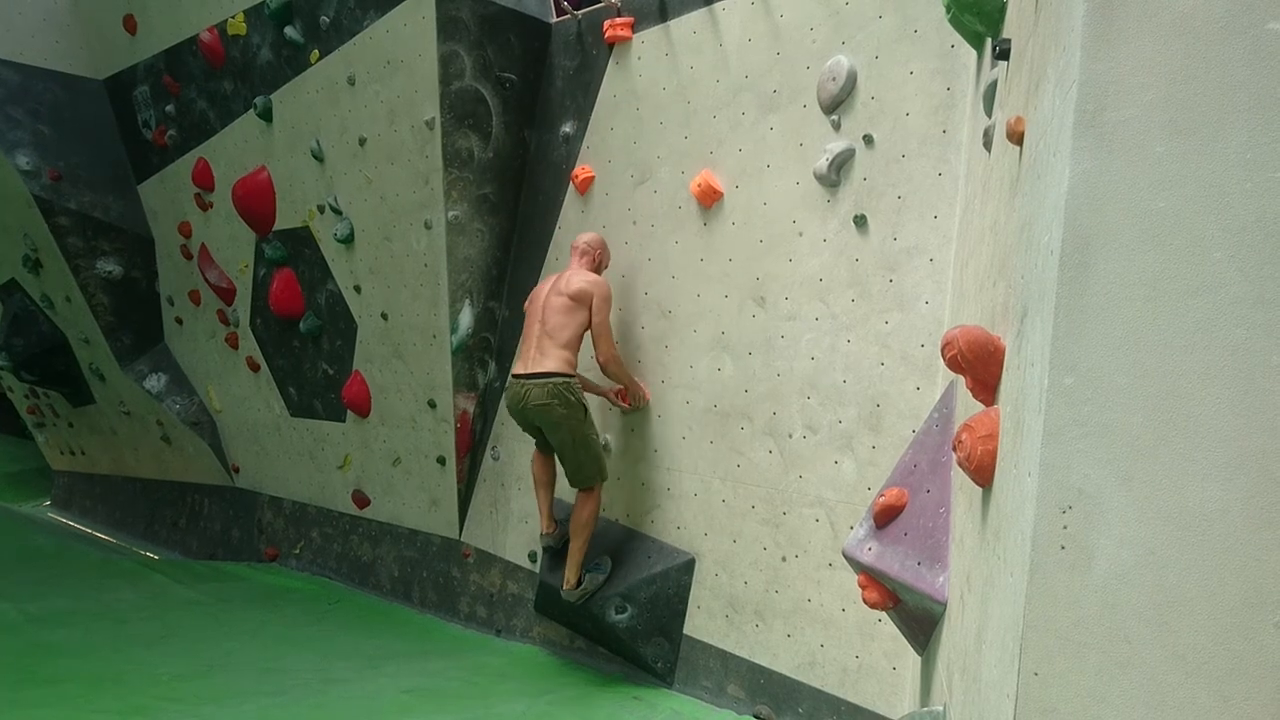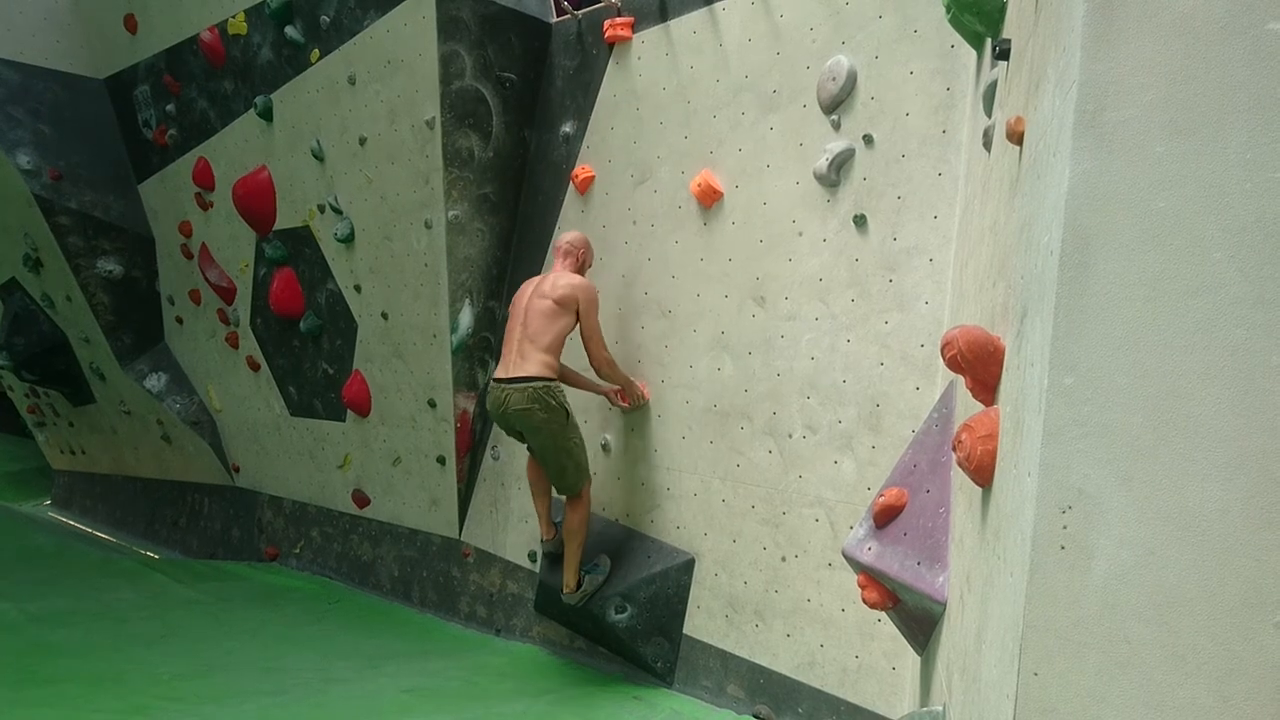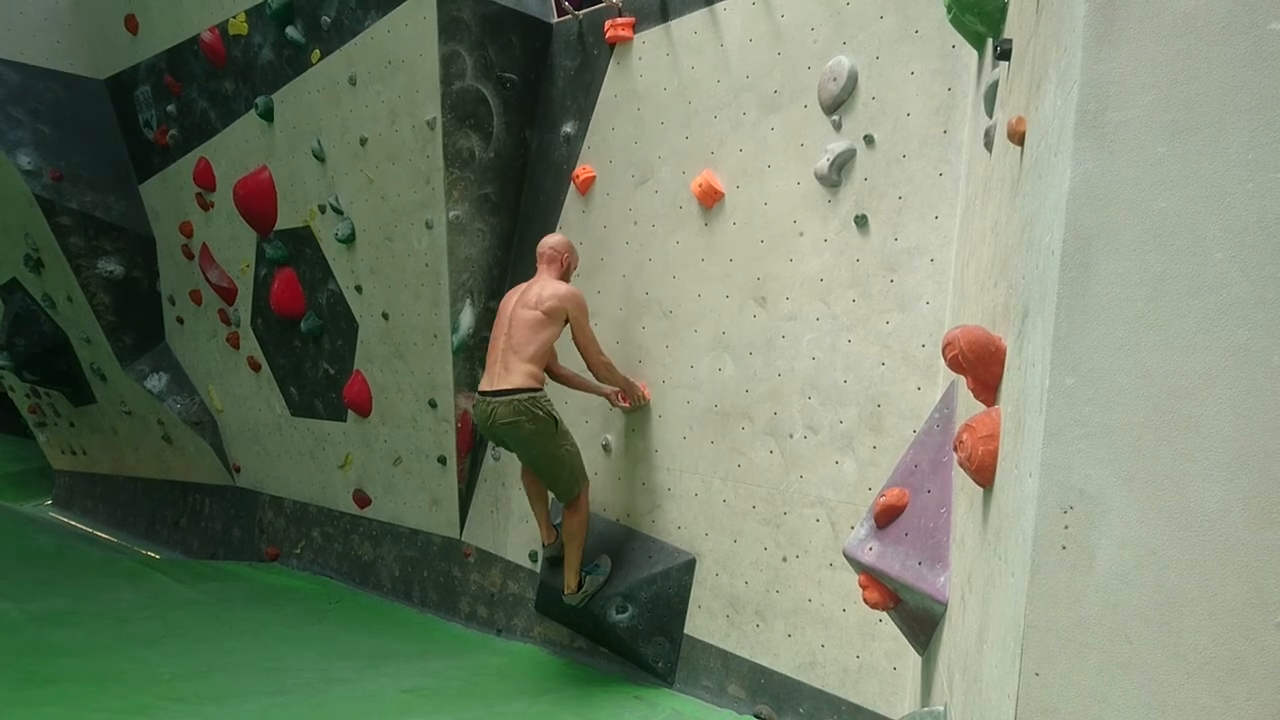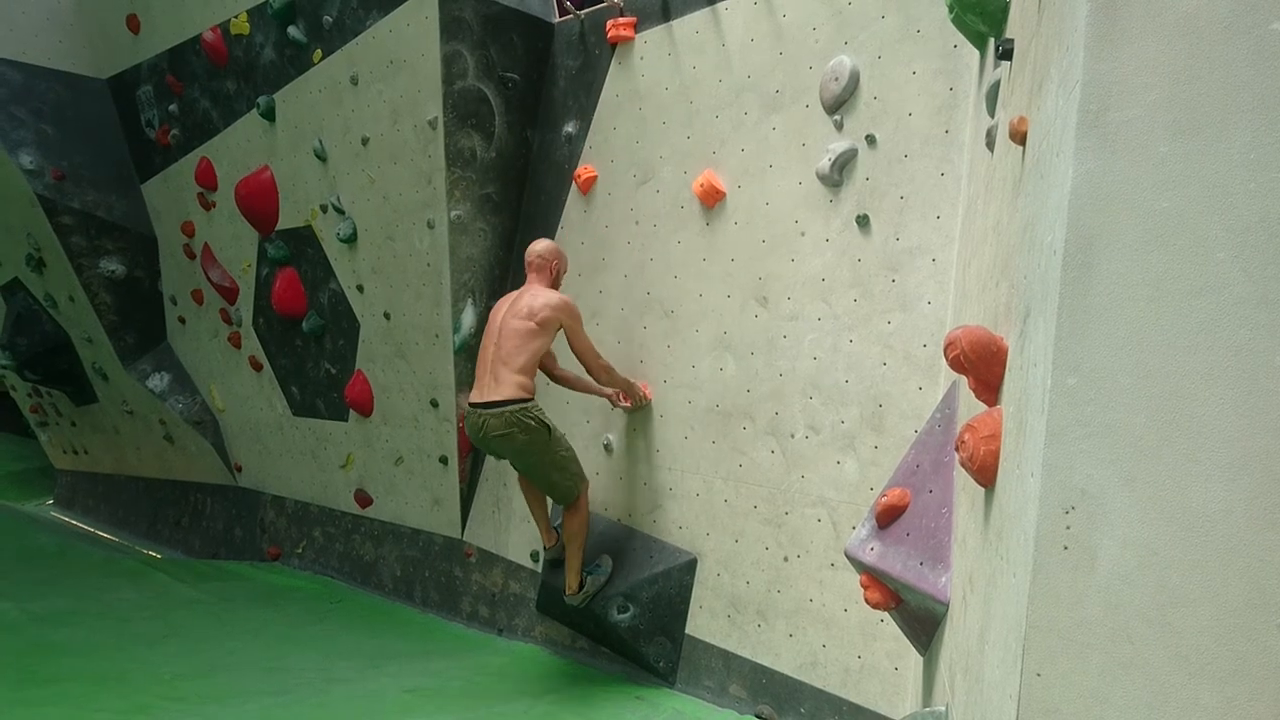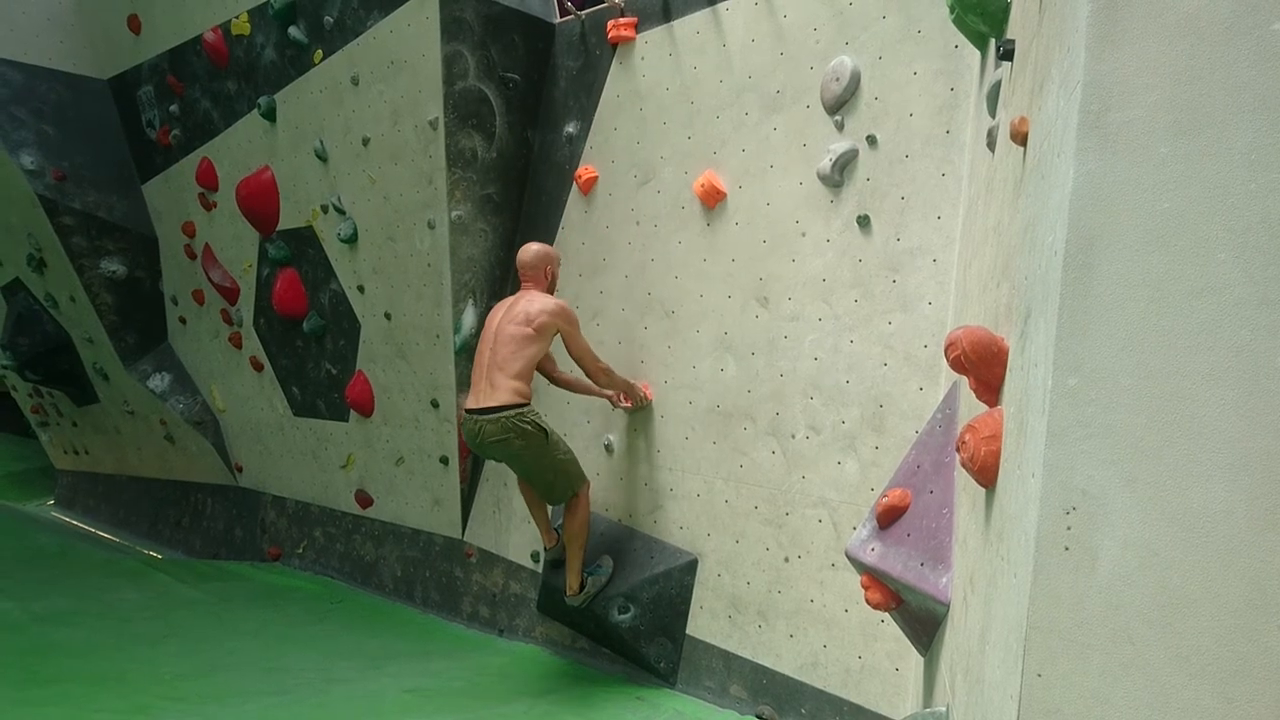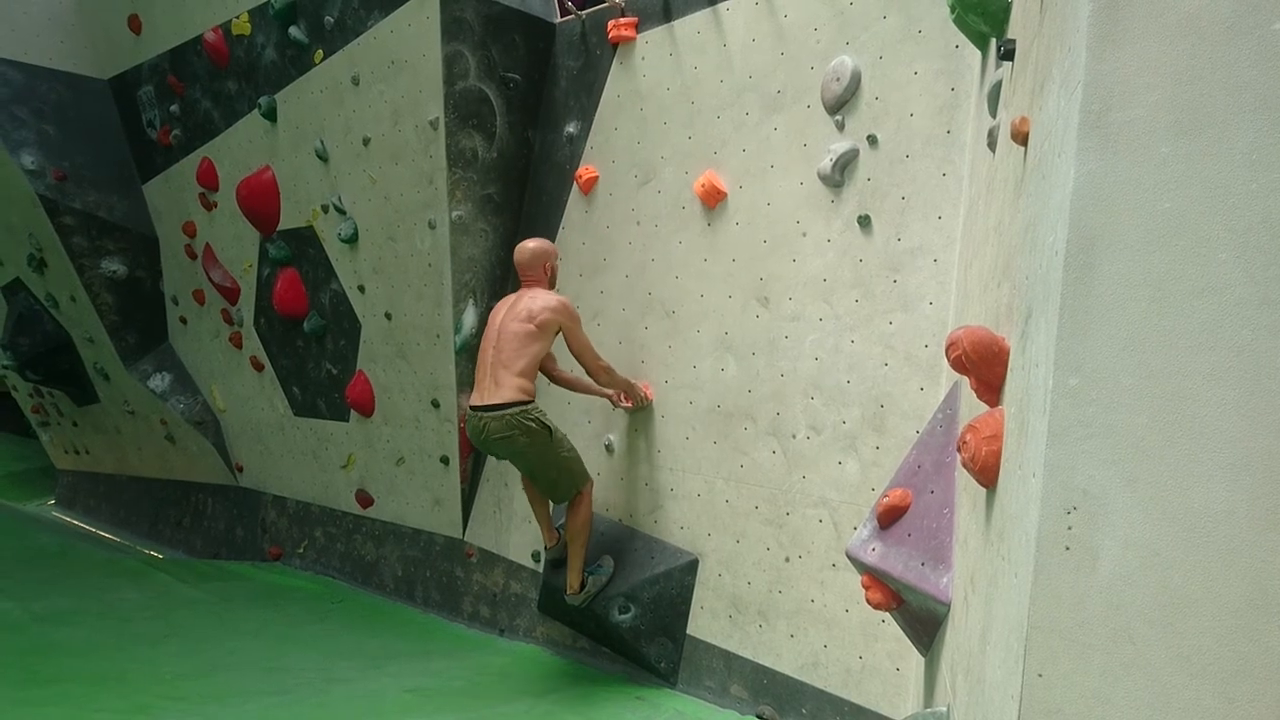
dt=0.1s
person 1, frame 1
left shoulder: (541, 287)
right shoulder: (594, 285)
right elbow: (605, 357)
left wrist: (602, 390)
right wrist: (633, 386)
left hip: (516, 389)
right hip: (552, 390)
left knee: (544, 445)
right knee: (590, 484)
left ankle: (549, 530)
right ankle: (573, 579)
person 1, frame 2
left shoulder: (526, 288)
right shoulder: (580, 287)
right elbow: (600, 359)
left wrist: (603, 390)
right wrist: (629, 385)
left hip: (497, 395)
right hip: (534, 396)
left knee: (539, 450)
right knee: (578, 489)
left ankle: (549, 535)
right ankle: (574, 584)
person 1, frame 3
left shoulder: (513, 295)
right shoulder: (567, 295)
right elbow: (597, 363)
left wrist: (603, 391)
right wrist: (629, 386)
left hip: (484, 407)
right hip: (521, 406)
left knee: (532, 455)
right knee: (576, 492)
left ankle: (549, 539)
right ankle: (574, 584)
person 1, frame 4
left shoulder: (504, 304)
right shoulder: (557, 303)
right elbow: (597, 366)
left wrist: (604, 393)
right wrist: (630, 387)
left hip: (474, 419)
right hip: (512, 417)
left knee: (529, 463)
right knee: (576, 492)
left ankle: (551, 543)
right ankle: (575, 585)
person 1, frame 5
left shoulder: (501, 309)
right shoulder: (554, 308)
right elbow: (596, 369)
left wrist: (604, 394)
right wrist: (630, 388)
left hip: (472, 424)
right hip: (509, 422)
left knee: (530, 463)
right knee: (577, 491)
left ankle: (551, 543)
right ankle: (575, 585)
person 1, frame 6
left shoulder: (503, 306)
right shoulder: (557, 306)
right elbow: (597, 370)
left wrist: (605, 393)
right wrist: (630, 388)
left hip: (476, 422)
right hip: (513, 419)
left knee: (534, 460)
right knee: (580, 490)
left ankle: (551, 541)
right ankle: (576, 584)
